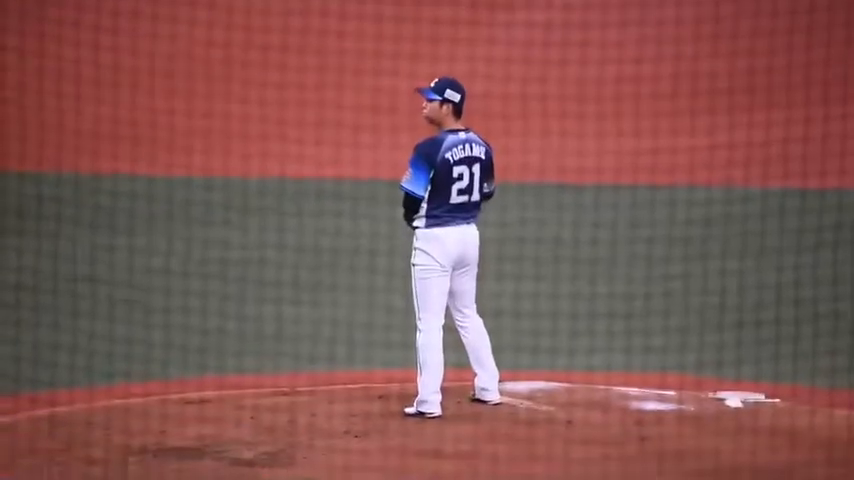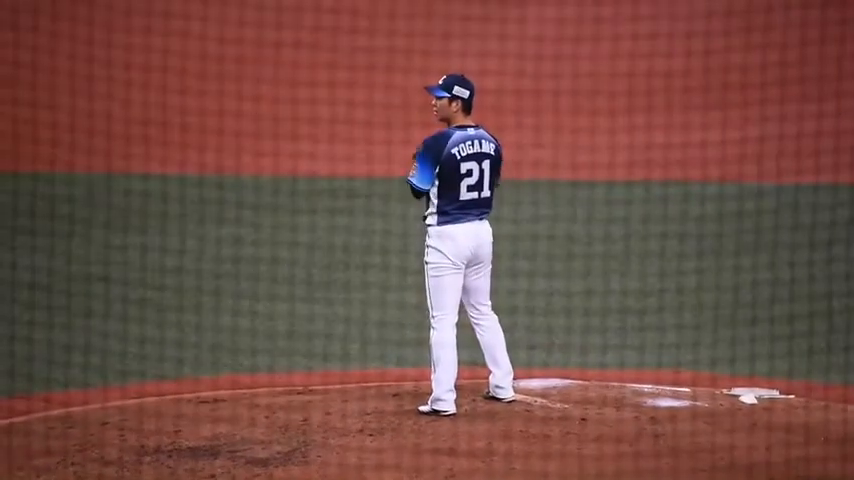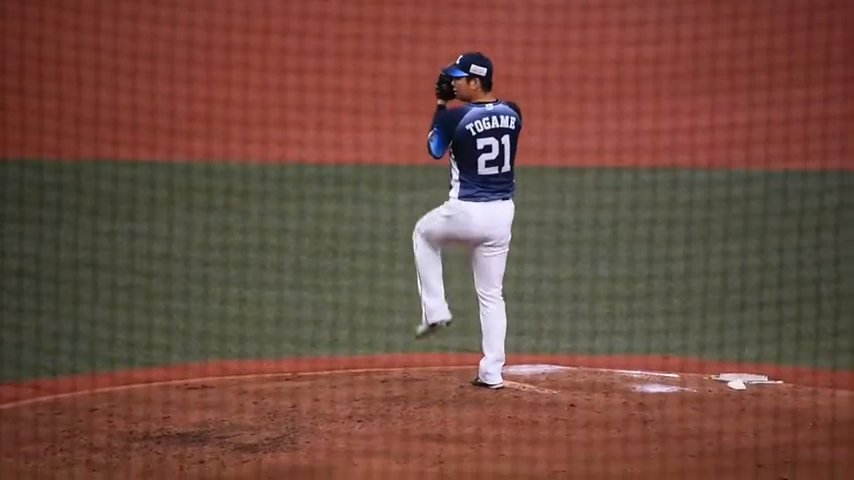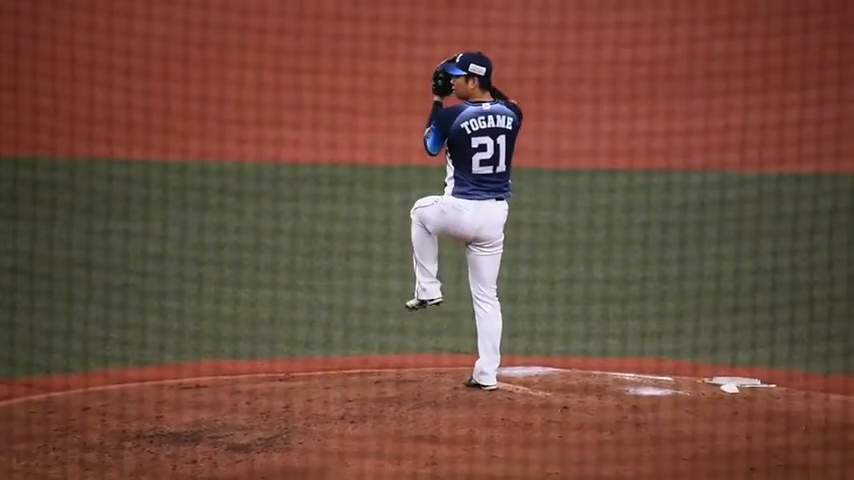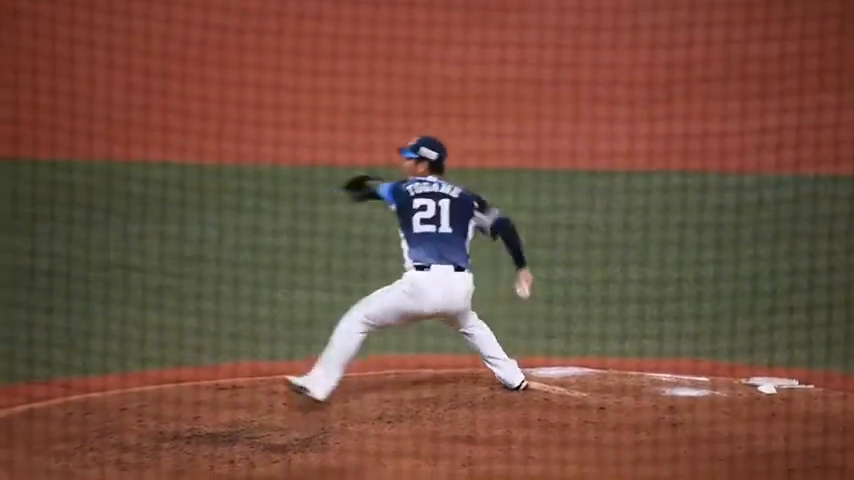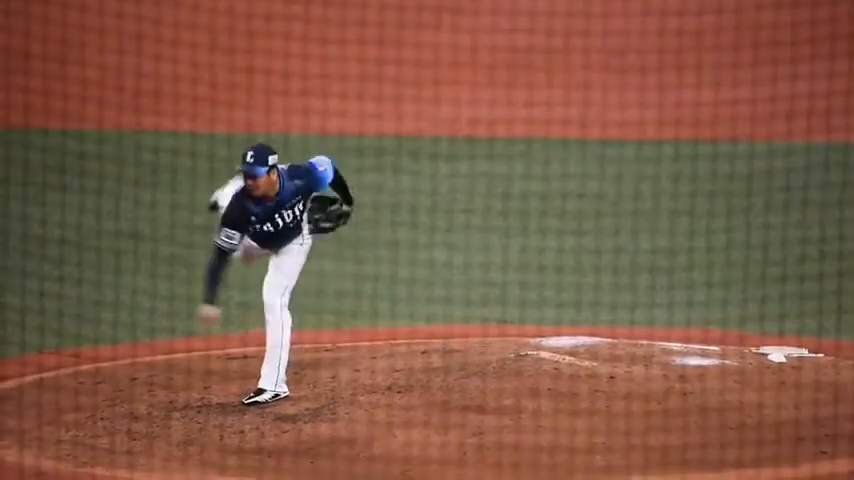
dt=0.7s
person 1, frame 1
left shoulder: (430, 148)
right shoulder: (481, 146)
left elbow: (412, 198)
right elbow: (487, 193)
left wrist: (412, 220)
left hip: (434, 239)
right hip: (468, 236)
left knee: (429, 322)
right knee: (467, 314)
left ankle: (428, 402)
right ankle: (488, 388)
person 1, frame 2
left shoulder: (437, 143)
right shoulder: (491, 142)
left elbow: (418, 191)
left hip: (447, 236)
right hip: (481, 233)
left knee: (443, 320)
right knee: (483, 312)
left ankle: (443, 400)
right ankle: (503, 386)
person 1, frame 3
left shoulder: (455, 117)
right shoulder: (513, 114)
left elbow: (435, 150)
left wrist: (441, 104)
right wrist: (453, 104)
left hip: (466, 213)
right hip: (502, 213)
left knee: (423, 233)
right knee: (492, 295)
left ankle: (436, 311)
right ankle: (492, 372)
person 1, frame 4
left shoulder: (452, 116)
right shoulder: (512, 115)
left elbow: (431, 147)
left wrist: (437, 99)
right wrist: (486, 84)
left hip: (459, 211)
right hip: (495, 215)
left knee: (421, 211)
right knee: (486, 296)
left ankle: (428, 289)
right ankle: (487, 374)
person 1, frame 5
left shoulder: (401, 188)
right shoulder: (465, 197)
left elbow: (360, 187)
right elbow: (503, 226)
left wrist: (365, 181)
right wrist: (521, 266)
left hip: (421, 285)
right hip: (459, 286)
left knee: (357, 319)
right knee: (470, 327)
left ankle: (318, 385)
right ankle: (513, 377)
person 1, frame 6
left shoulder: (299, 177)
right shoulder: (238, 205)
left elbow: (327, 165)
right elbow: (222, 252)
left wrist: (346, 203)
right wrist: (209, 300)
left hip: (293, 243)
right hip: (257, 240)
left knee: (274, 302)
left ankle: (273, 385)
